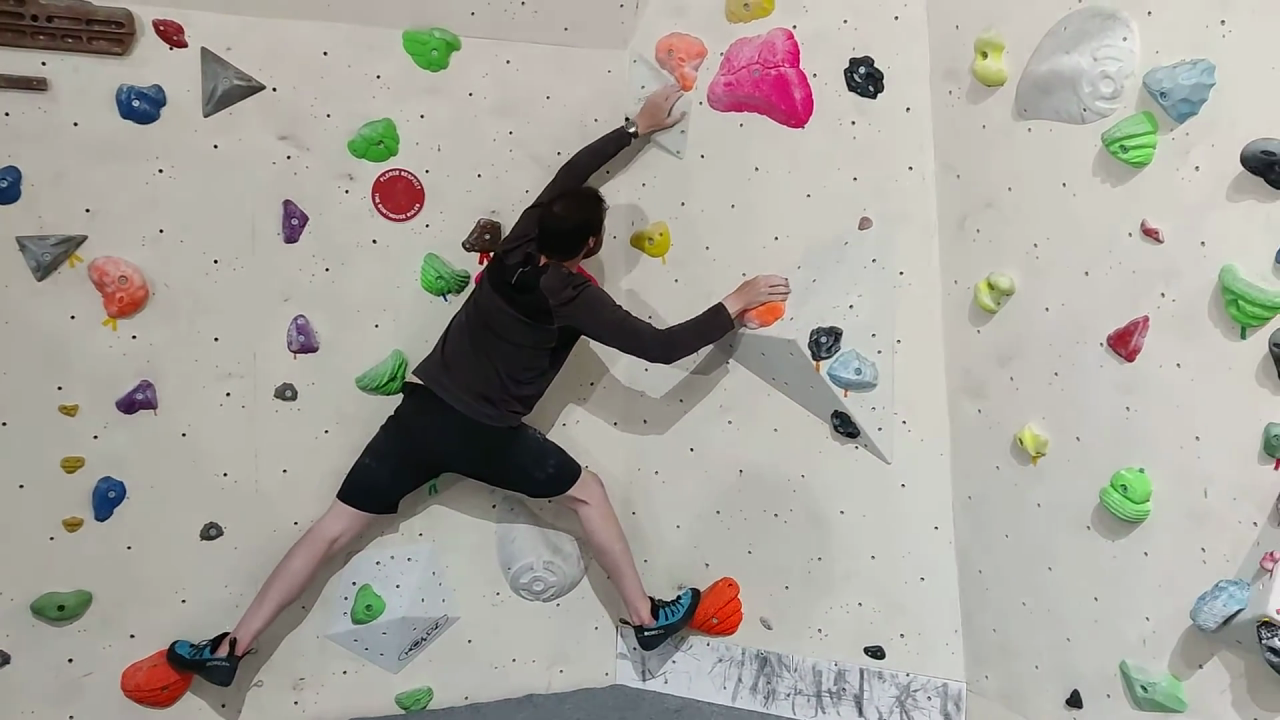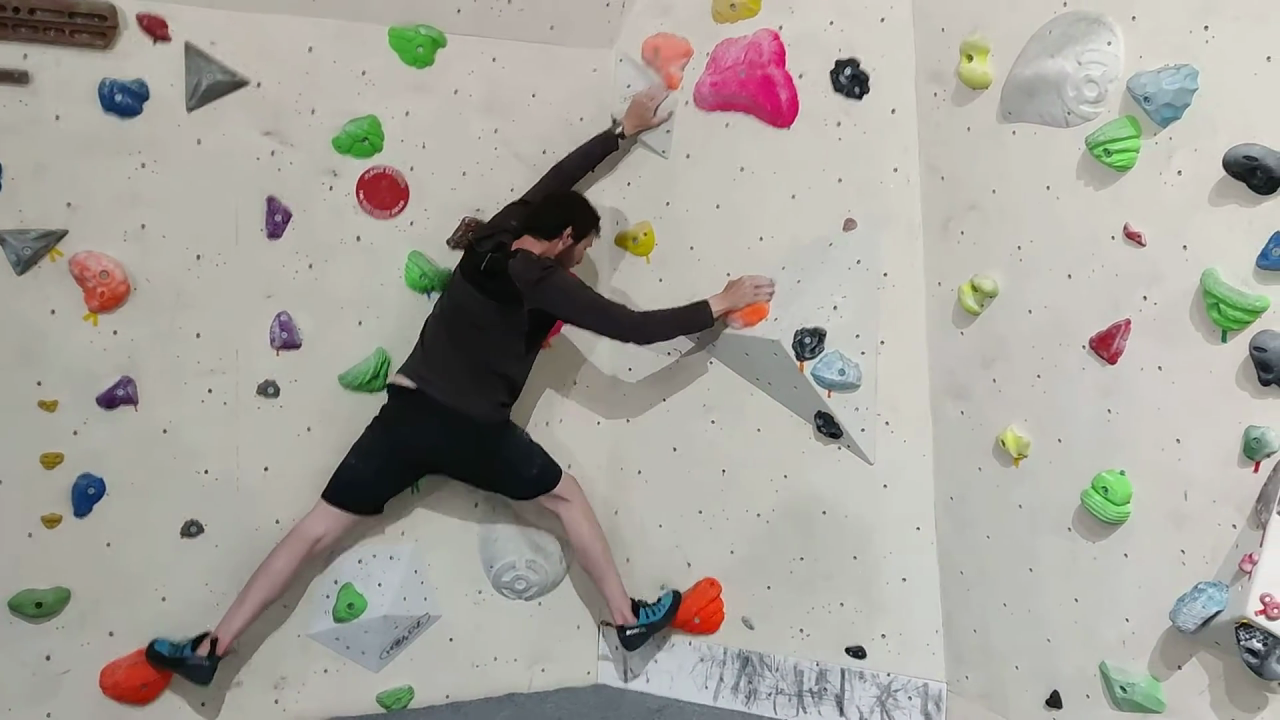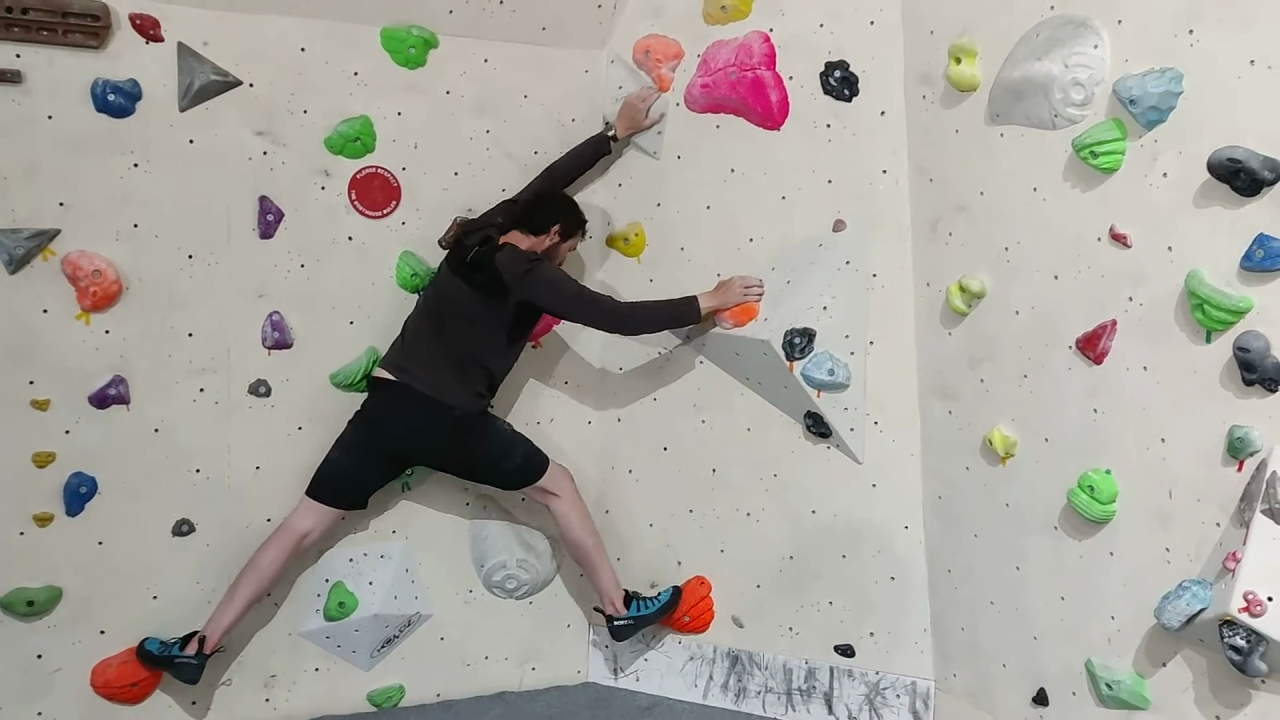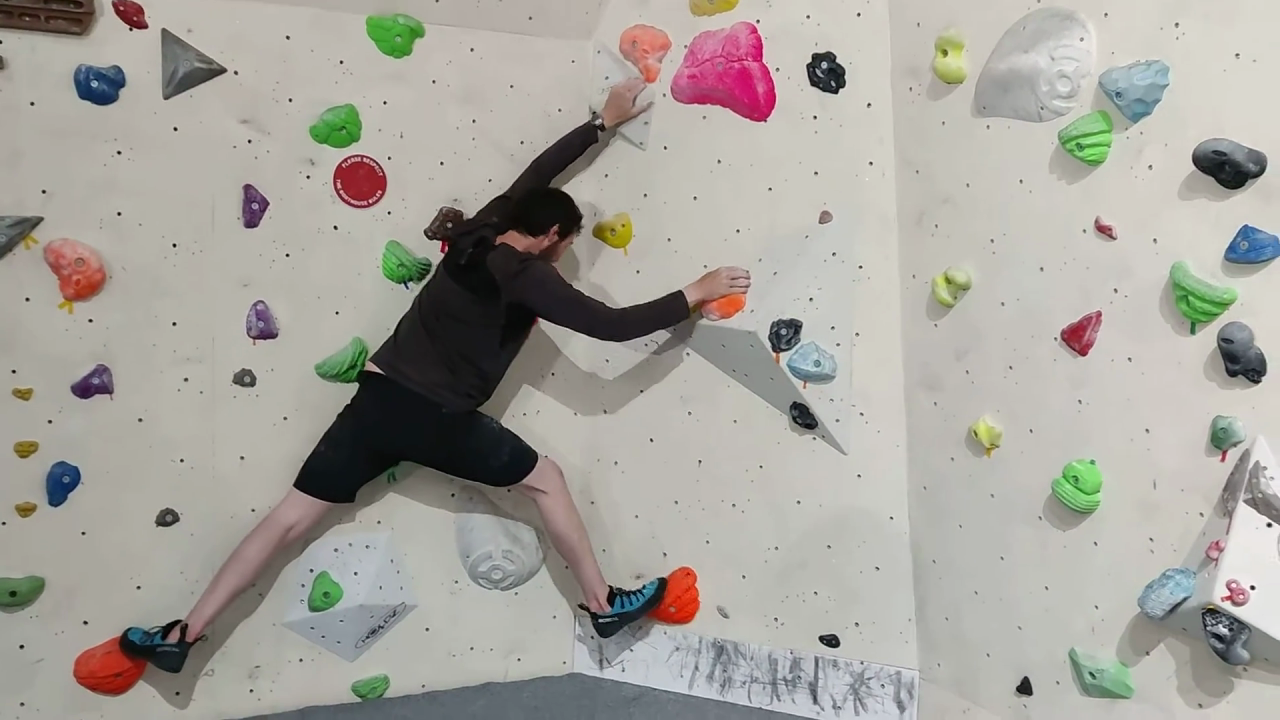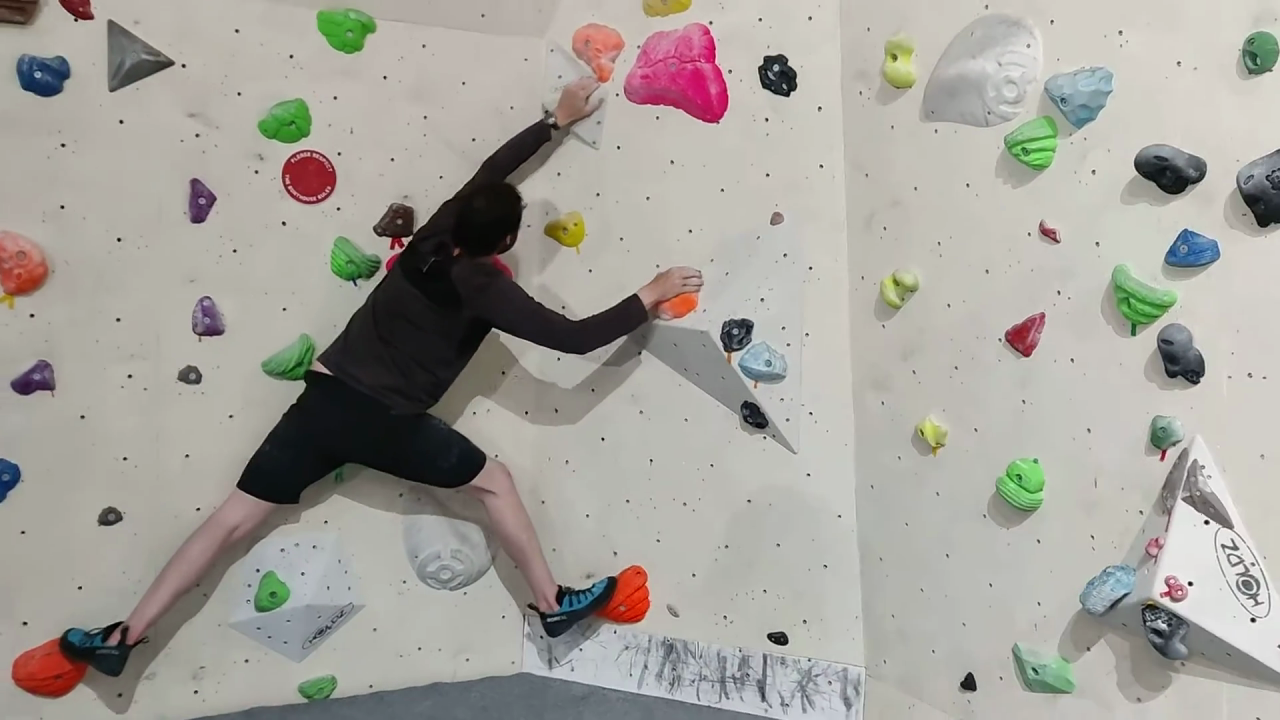
dt=0.5s
person 1, frame 1
left shoulder: (520, 242)
right shoulder: (574, 299)
left elbow: (569, 172)
right elbow: (662, 347)
left wrist: (635, 128)
right wrist: (734, 304)
left hip: (421, 412)
right hip: (483, 434)
left knee: (331, 530)
right knee: (588, 493)
left ankle: (230, 649)
right ankle: (645, 618)
person 1, frame 2
left shoulder: (495, 235)
right shoulder: (544, 284)
left elbow: (558, 176)
right elbow: (636, 328)
left wrist: (622, 131)
right wrist: (717, 305)
left hip: (406, 414)
right hip: (470, 431)
left knee: (316, 530)
right knee: (568, 496)
left ankle: (211, 647)
right ankle: (626, 617)
person 1, frame 3
left shoulder: (479, 233)
right shoulder: (531, 275)
left elbow: (547, 181)
right elbow: (623, 318)
left wrist: (615, 134)
right wrist: (707, 302)
left hip: (386, 406)
right hip: (448, 422)
left knee: (301, 526)
right knee: (557, 485)
left ankle: (200, 646)
right ankle: (618, 609)
person 1, frame 4
left shoulder: (478, 232)
right shoulder: (525, 276)
left elbow: (537, 171)
right elbow: (615, 325)
left wrist: (602, 122)
right wrist: (695, 294)
left hip: (376, 402)
right hip: (437, 421)
left knee: (288, 518)
right knee: (547, 480)
left ankle: (182, 635)
right ankle: (602, 604)
person 1, frame 5
left shoulder: (435, 235)
right shoulder: (486, 290)
left elbow: (491, 170)
right elbow: (577, 336)
left wrist: (556, 120)
right wrist: (651, 296)
left hip: (323, 400)
right hip: (384, 423)
left knee: (231, 520)
right knee: (495, 481)
left ankle: (122, 637)
right ankle: (552, 604)
